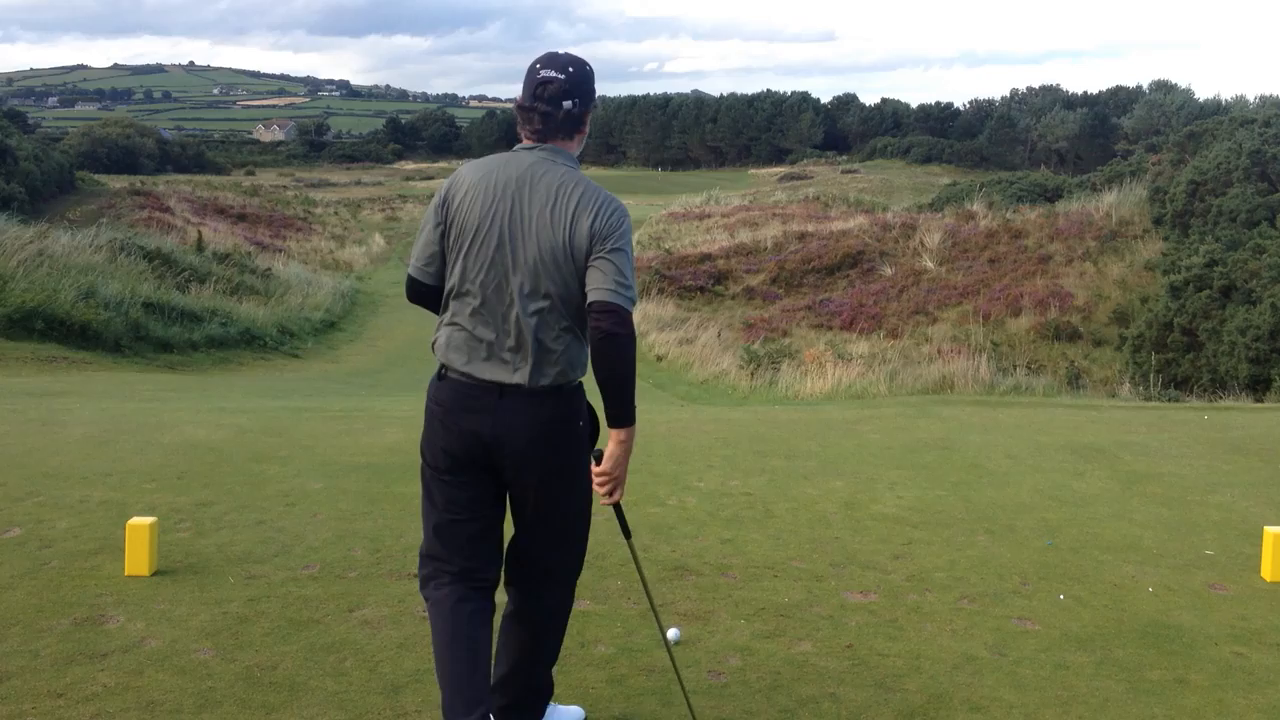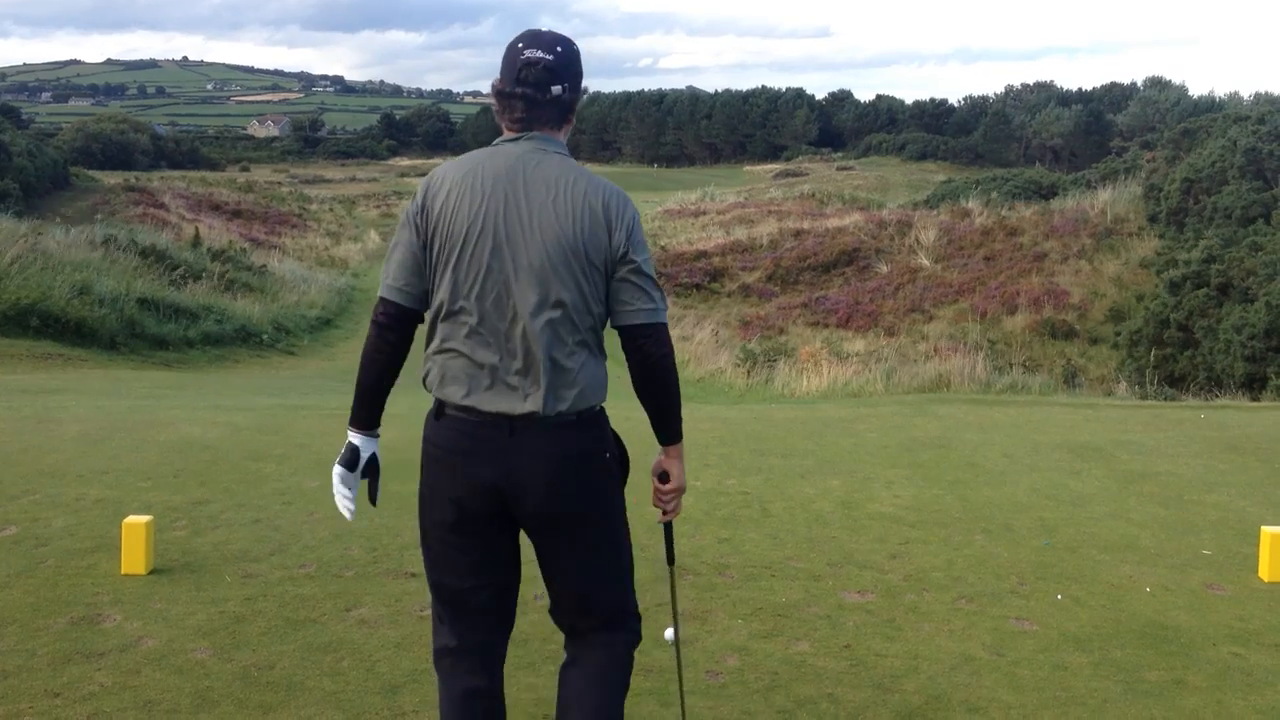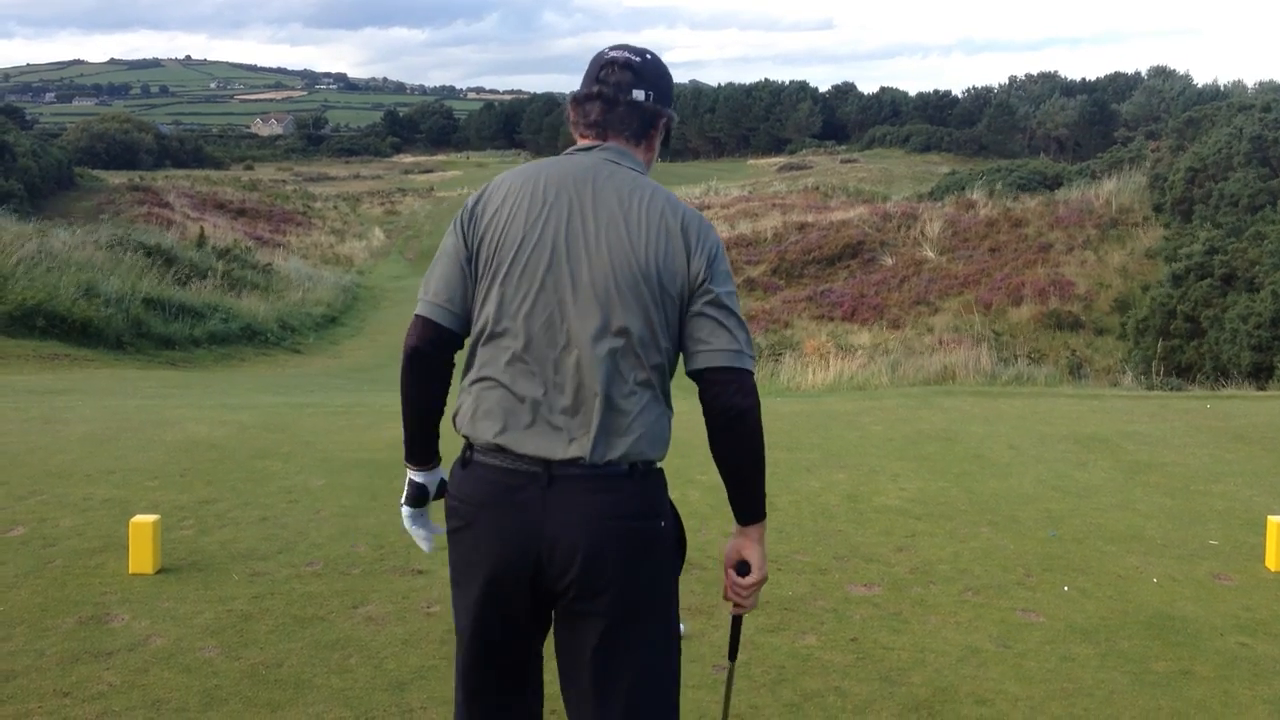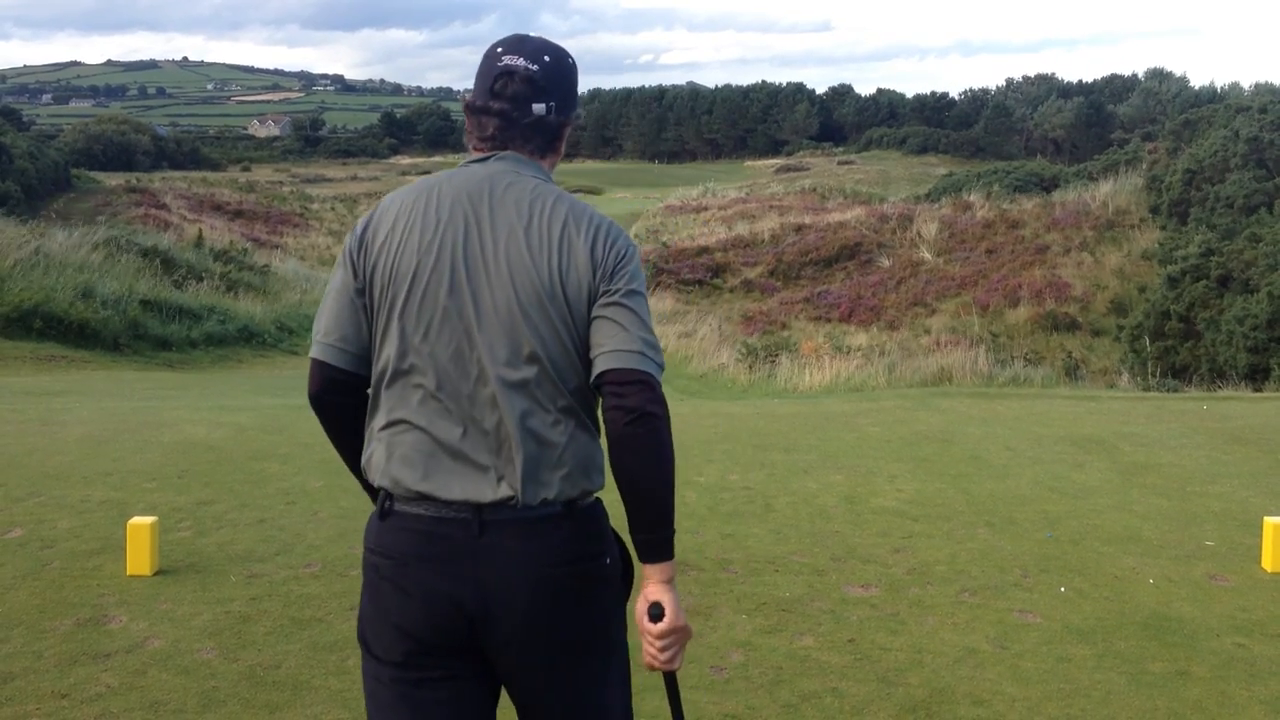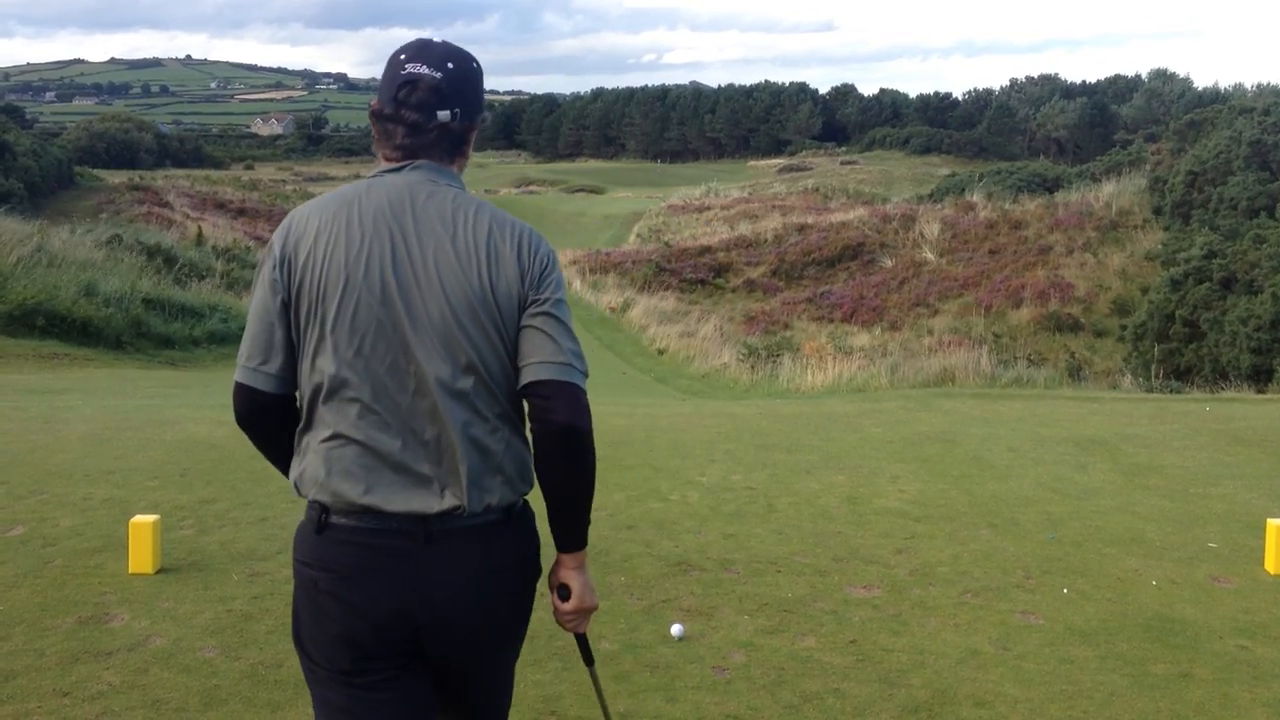
dt=0.5s
person 1, frame 1
left shoulder: (463, 182)
right shoulder: (599, 207)
left elbow: (419, 287)
right elbow: (611, 325)
right wrist: (621, 432)
left hip: (457, 403)
right hip: (546, 416)
left knee: (454, 571)
right knee: (543, 572)
person 1, frame 2
left shoulder: (441, 187)
right shoulder: (606, 204)
left elbow: (391, 320)
right elbow: (647, 342)
left wrist: (361, 431)
right wrist: (671, 447)
left hip: (460, 444)
right hip: (568, 449)
left knee: (467, 640)
right knee: (602, 625)
person 1, frame 3
left shoulder: (493, 197)
right shoulder: (685, 230)
left elbow: (425, 345)
right elbow: (730, 396)
left wrist: (422, 466)
right wrist: (750, 527)
left hip: (489, 497)
right hip: (616, 511)
person 1, frame 4
left shoulder: (386, 219)
right shoulder: (596, 238)
left elbow: (330, 386)
right elbow: (635, 408)
right wrist: (659, 572)
left hip: (412, 551)
right hip: (553, 553)
person 1, frame 5
left shoulder: (304, 231)
right shoulder: (517, 245)
left elbow: (256, 403)
right elbow: (561, 415)
right wrist: (572, 554)
left hip: (349, 559)
right hip: (484, 555)
